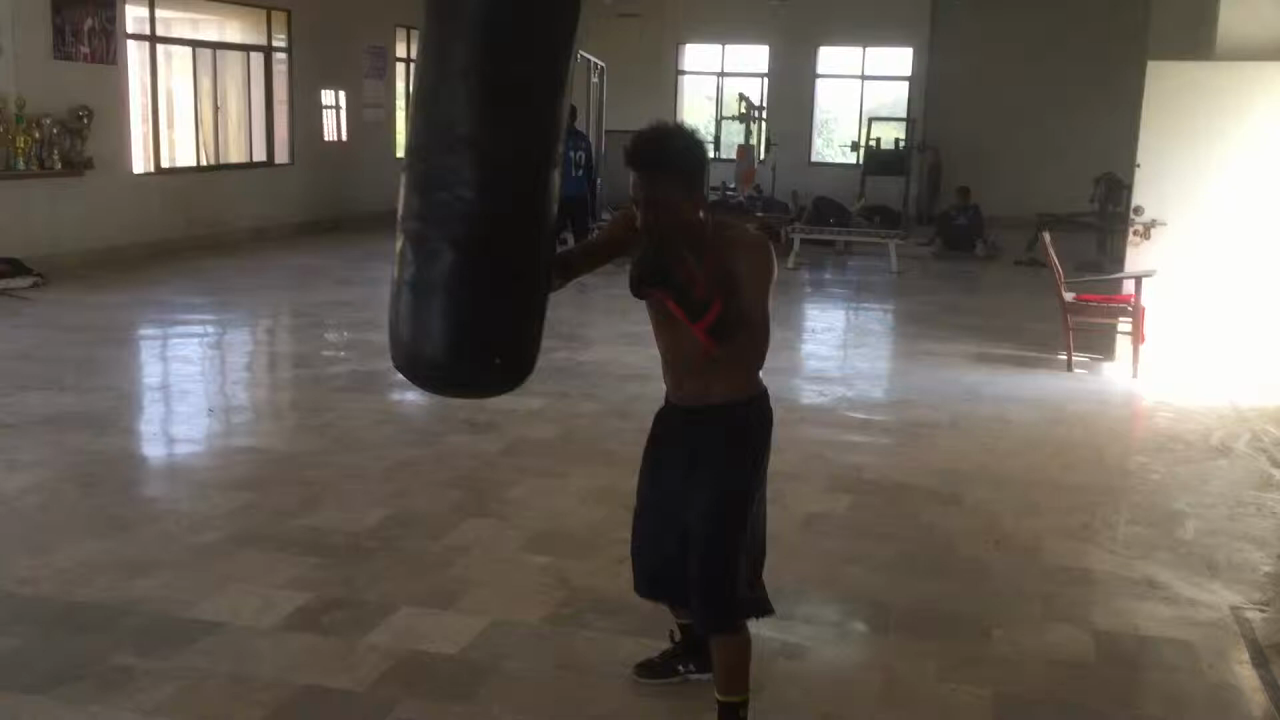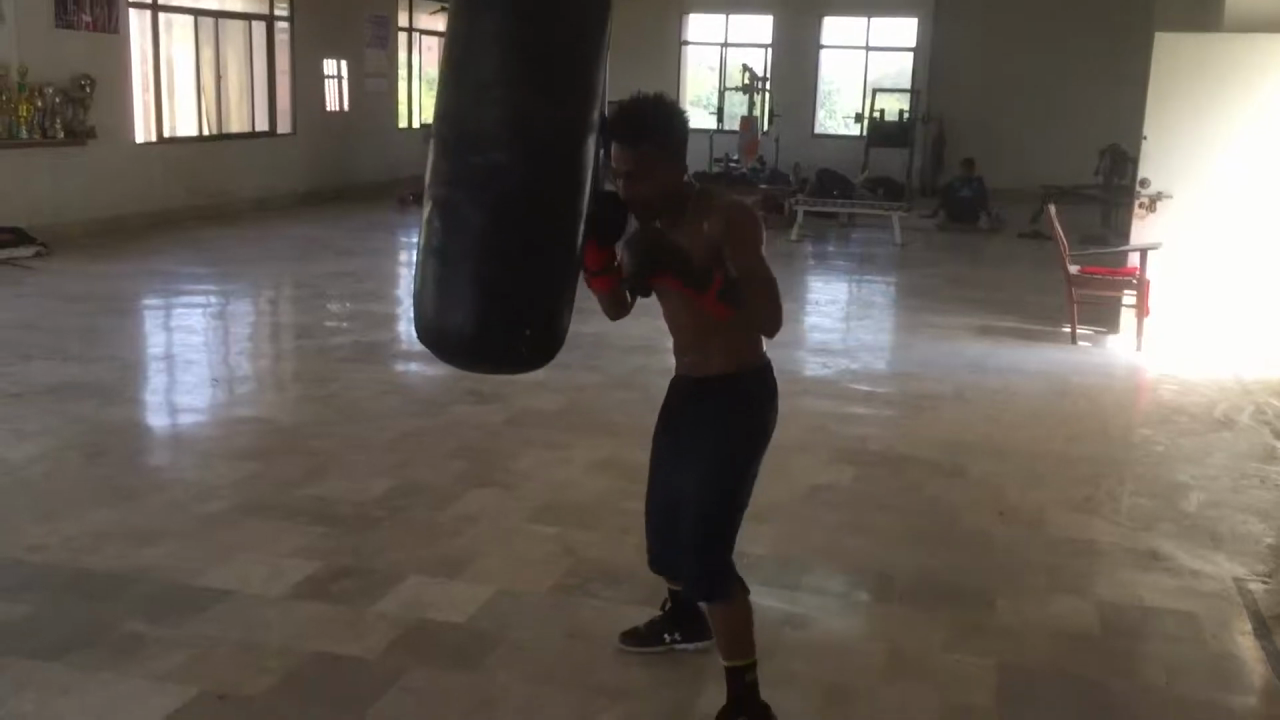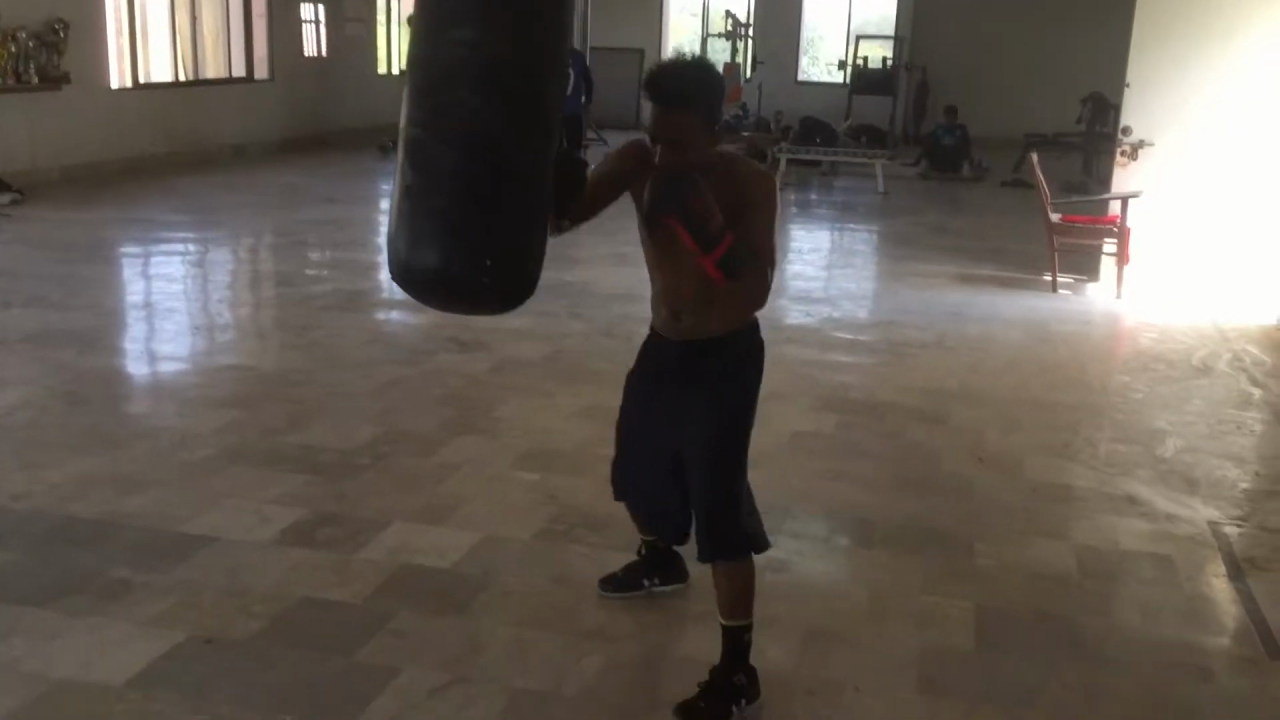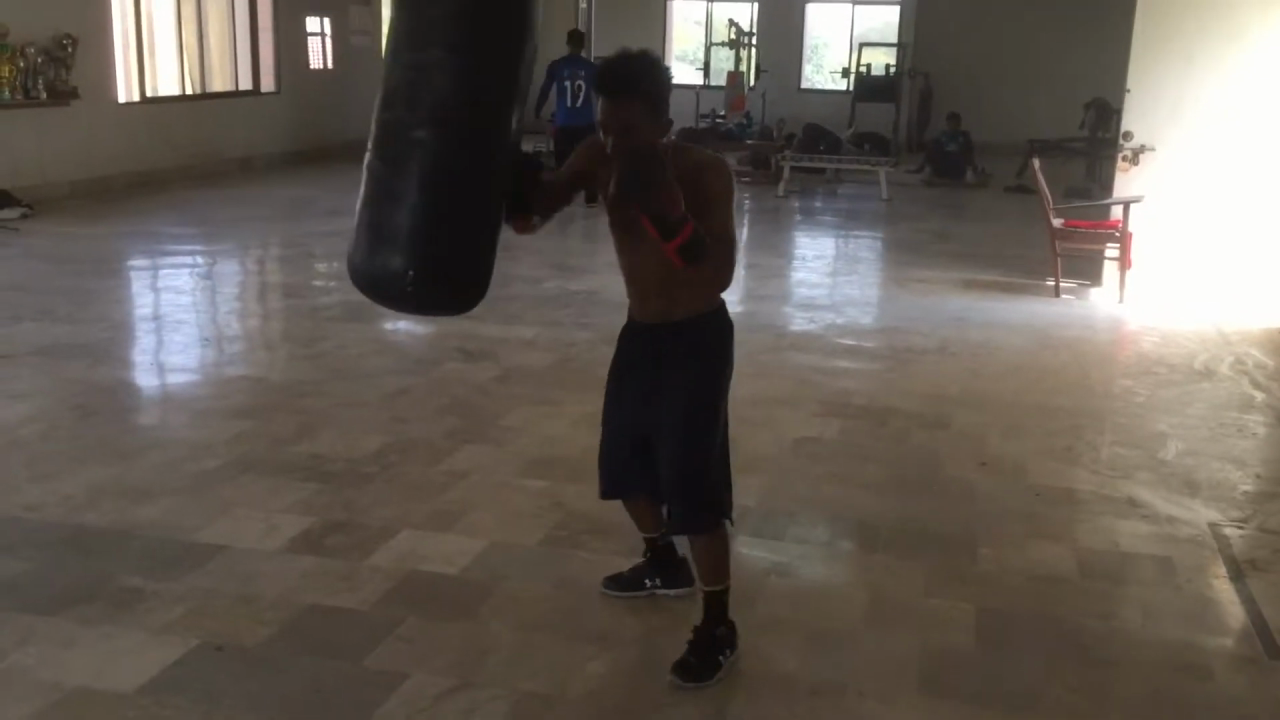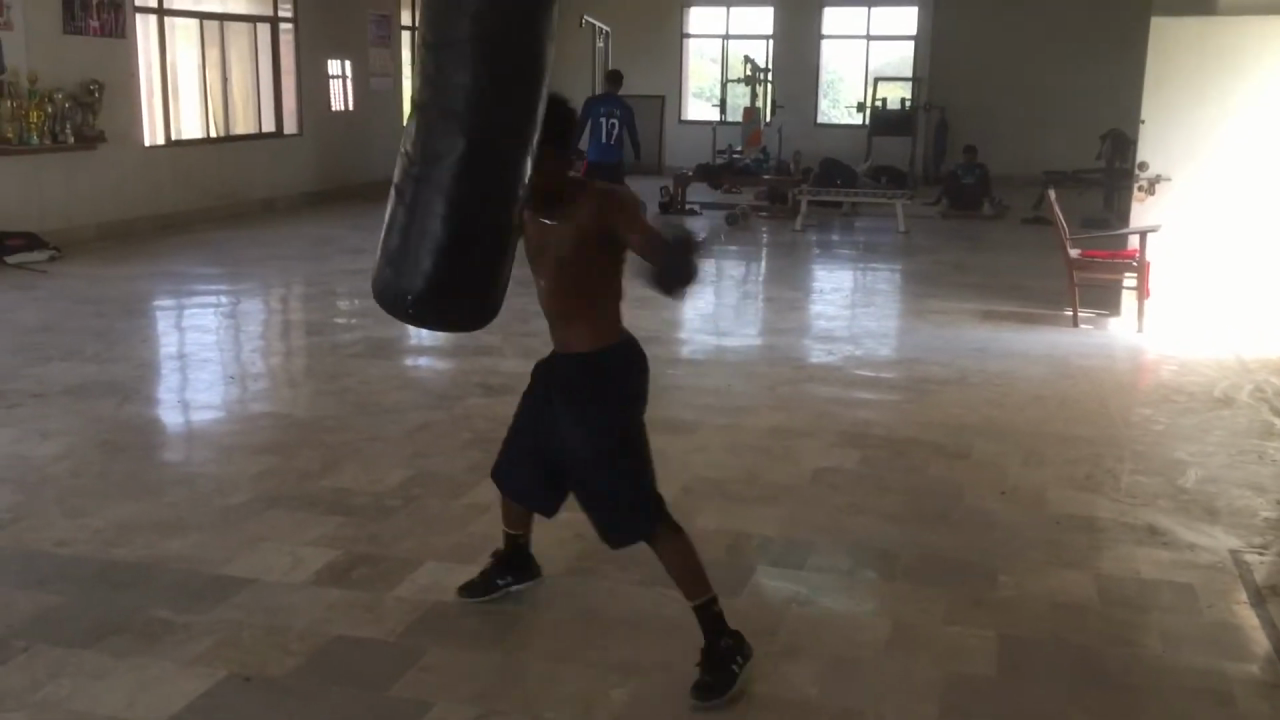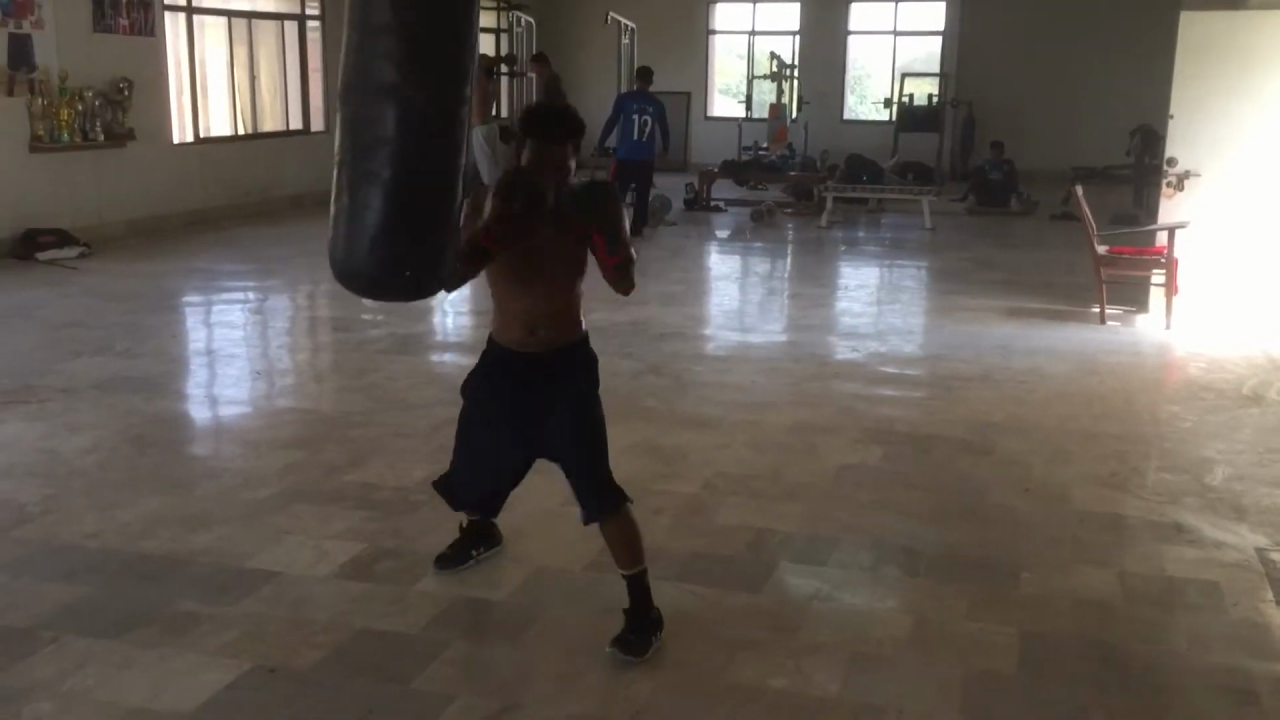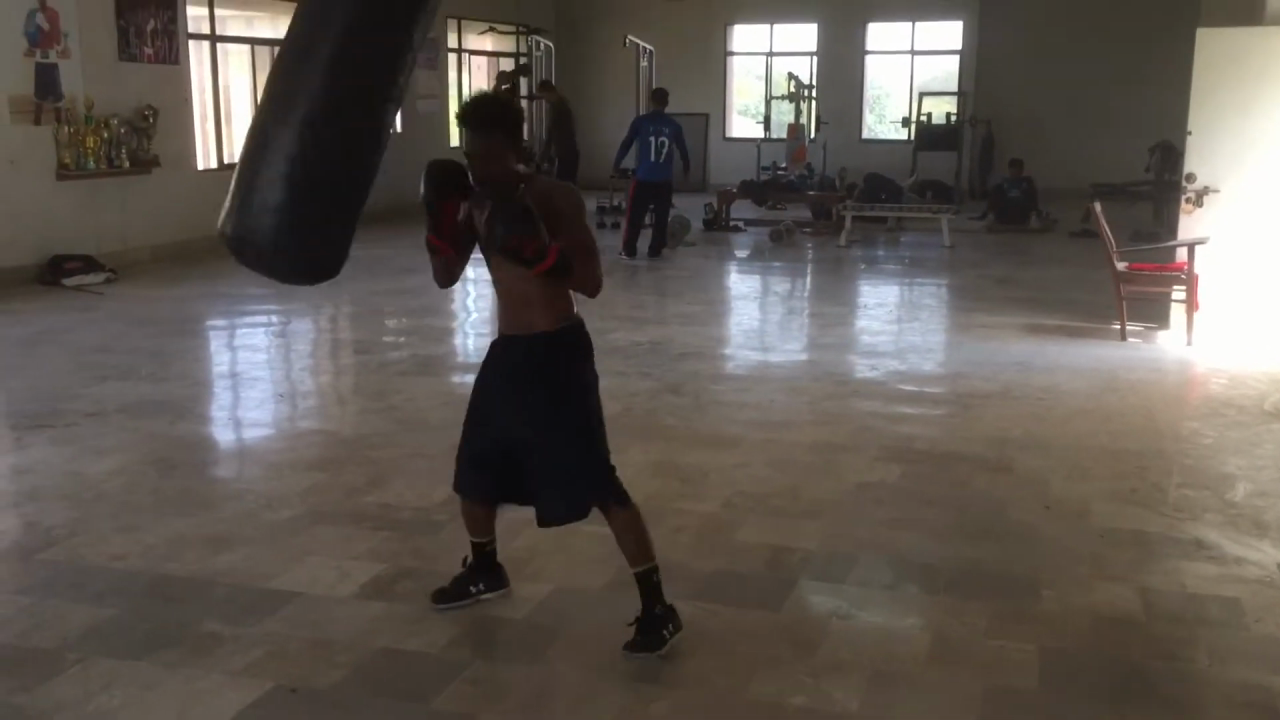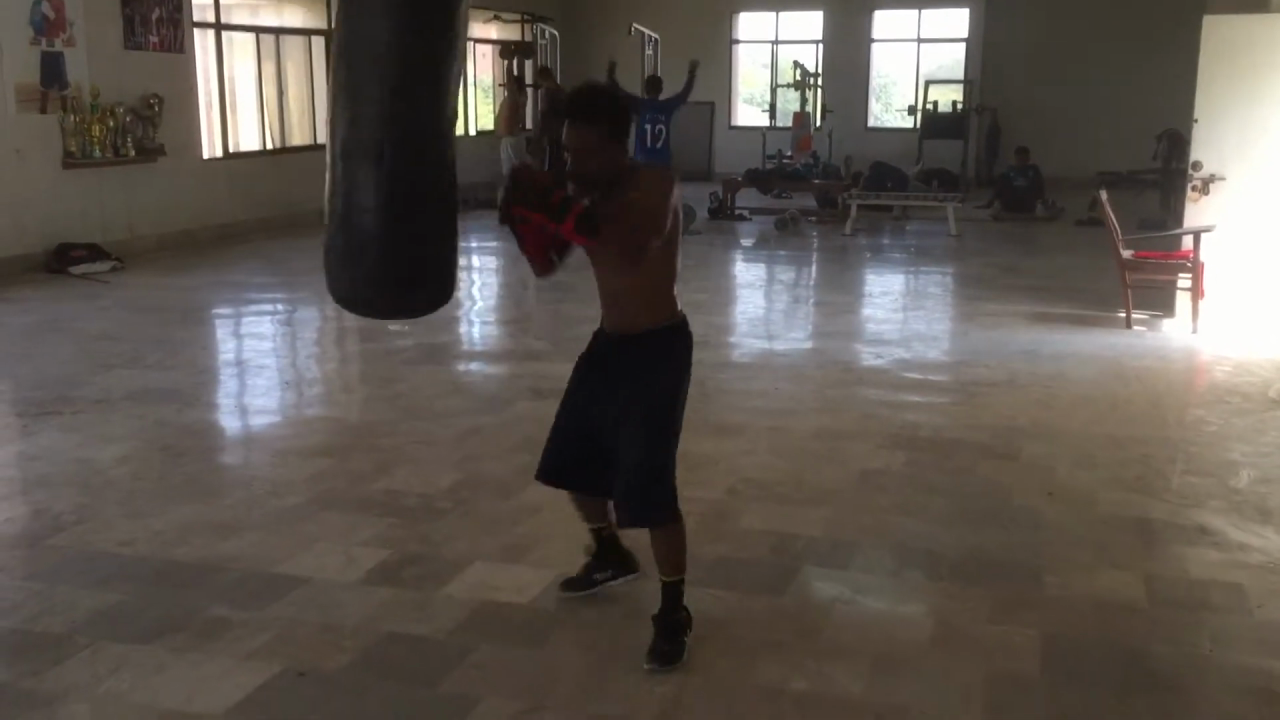
dt=0.5s
person 1, frame 1
left shoulder: (744, 248)
right shoulder: (637, 229)
left elbow: (751, 357)
right elbow: (565, 269)
left wrist: (689, 292)
left hip: (735, 425)
right hip: (676, 416)
left knee: (718, 575)
right knee: (655, 548)
right ankle: (692, 648)
person 1, frame 2
left shoulder: (728, 218)
right shoulder: (648, 219)
left elbow: (768, 319)
right elbow: (615, 309)
left wrist: (687, 269)
right wrist: (598, 244)
left hip: (740, 394)
right hip: (687, 387)
left knee: (707, 547)
right knee: (669, 515)
right ankle: (683, 617)
person 1, frame 3
left shoulder: (750, 183)
right shoulder: (635, 161)
left elbow: (756, 290)
right elbow: (564, 216)
left wrist: (704, 224)
left hip: (728, 357)
right hip: (661, 348)
left knee: (721, 511)
right knee: (641, 468)
right ankle: (660, 560)
person 1, frame 4
left shoulder: (706, 172)
right shoulder: (599, 157)
left elbow: (720, 277)
right elbow: (530, 219)
left wrist: (670, 212)
right wrist: (524, 197)
left hip: (698, 340)
right hip: (640, 333)
left knee: (694, 486)
right knee: (625, 465)
left ankle: (717, 628)
right ankle: (664, 563)
person 1, frame 5
left shoulder: (602, 202)
right shoulder: (528, 204)
left elbow: (660, 255)
left wrist: (677, 255)
left hip: (607, 371)
right hip: (562, 366)
left knee: (637, 510)
right knee: (518, 471)
left ankle: (722, 639)
right ankle: (513, 563)
person 1, frame 6
left shoulder: (587, 207)
right shoulder: (500, 199)
left elbow: (624, 285)
right elbow: (450, 277)
left wrist: (610, 236)
right wrist: (494, 224)
left hip: (567, 364)
right hip: (503, 364)
left knee: (599, 492)
right knee: (470, 475)
left ankle: (643, 610)
right ankle: (479, 531)
person 1, frame 7
left shoulder: (558, 200)
right shoulder: (472, 199)
left elbow: (594, 286)
right elbow: (443, 278)
left wrist: (539, 249)
right wrist: (439, 216)
left hip: (561, 352)
right hip: (508, 353)
left knee: (596, 483)
right knee: (473, 470)
left ankle: (656, 609)
right ankle: (485, 569)
person 1, frame 8
left shoulder: (656, 185)
right shoulder: (582, 188)
left elbow: (635, 248)
right elbow: (545, 266)
left wrist: (552, 207)
right wrist: (533, 211)
left hip: (659, 348)
right hip: (608, 342)
left knee: (650, 489)
right knee: (567, 459)
left ankle: (673, 612)
right ankle: (610, 555)
